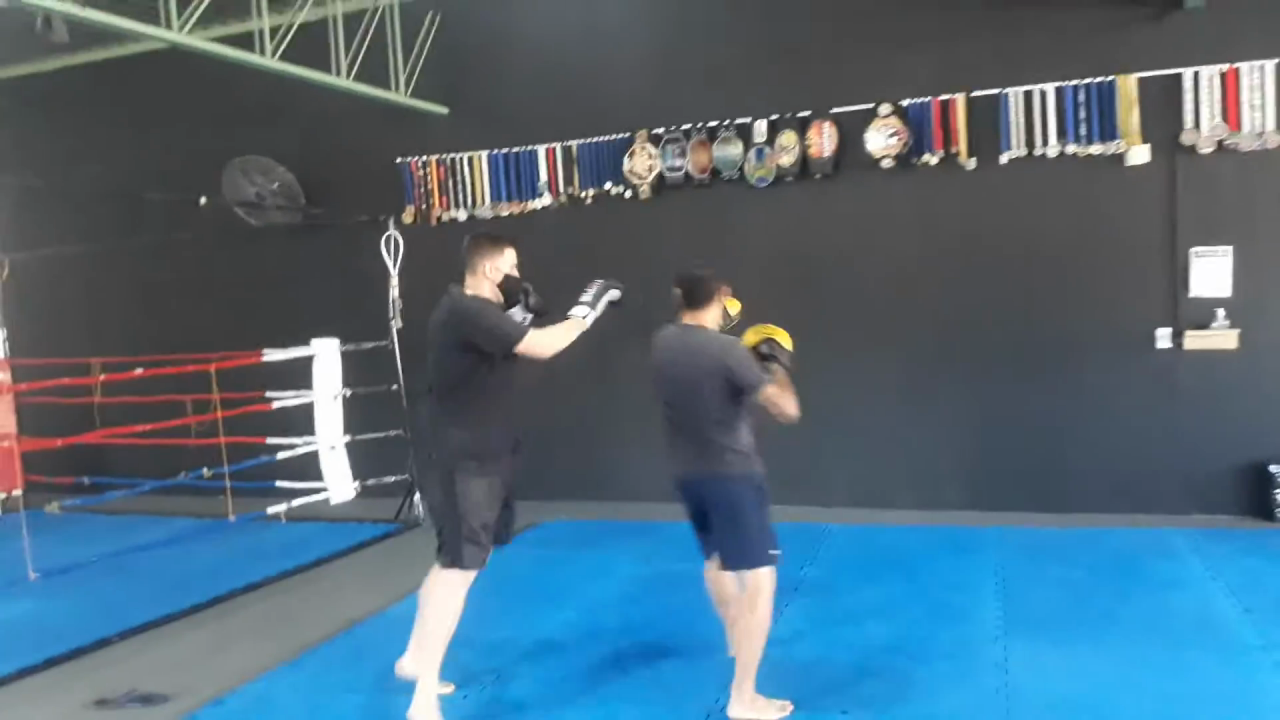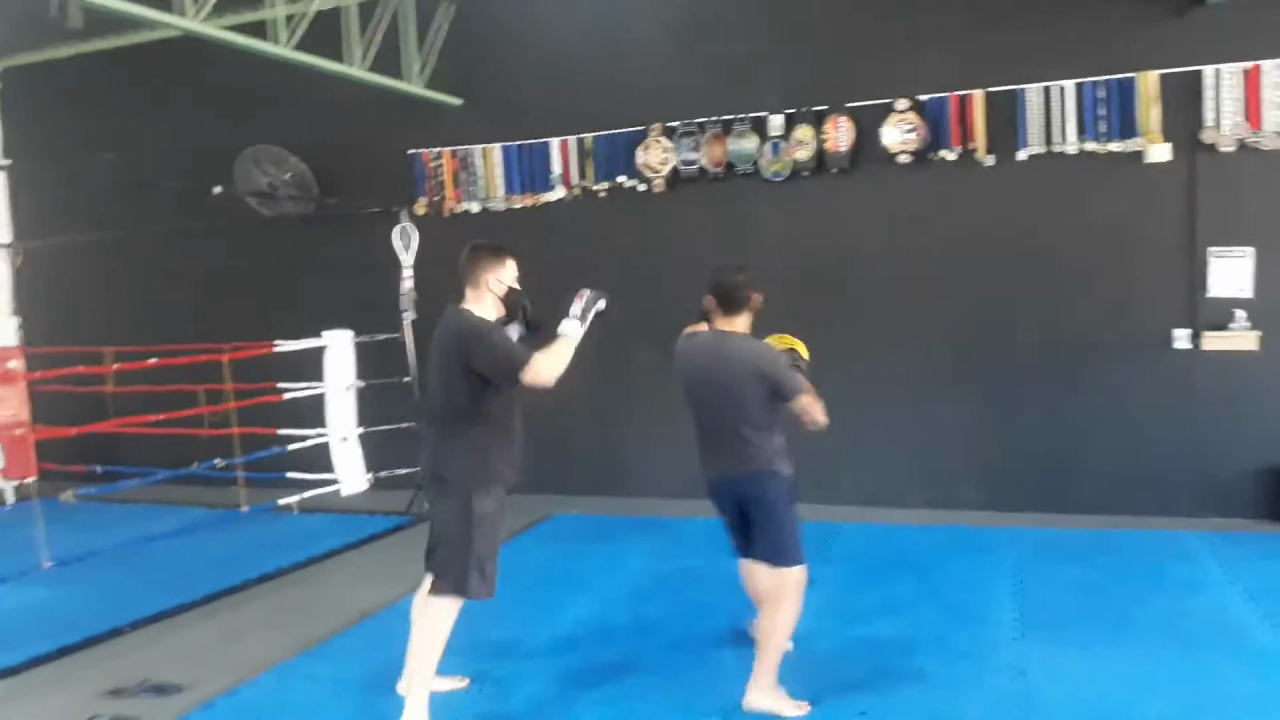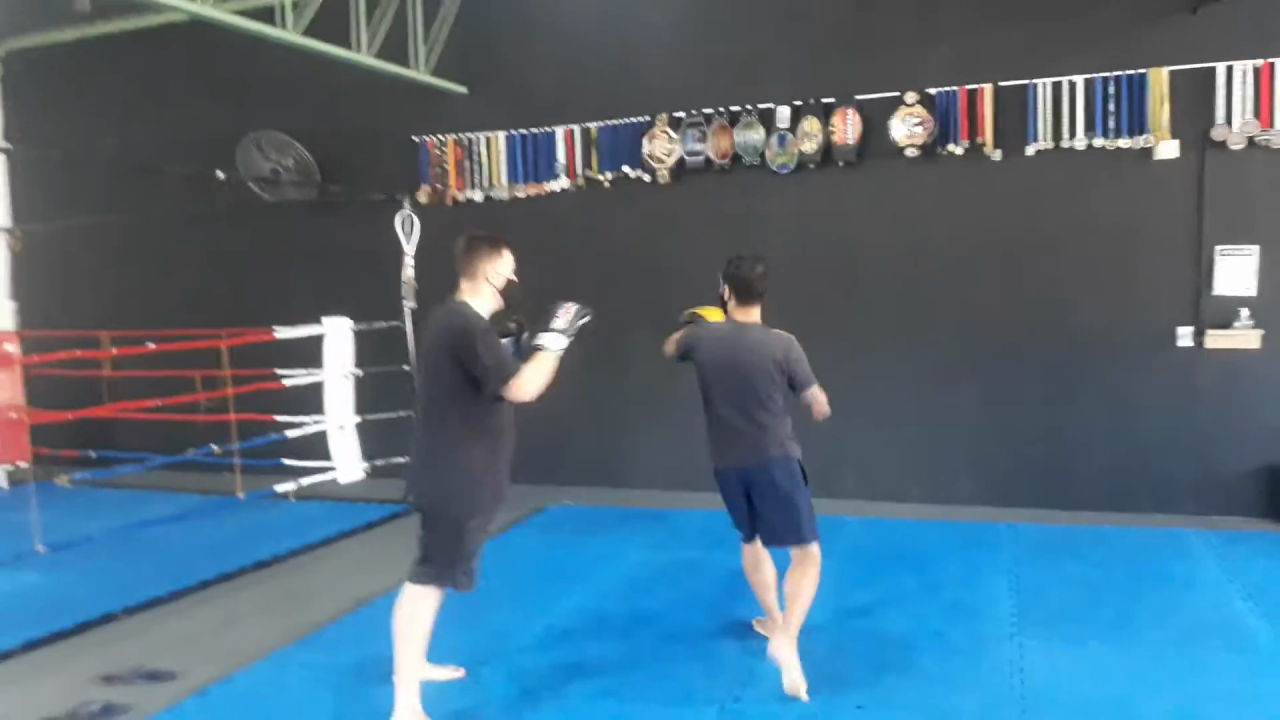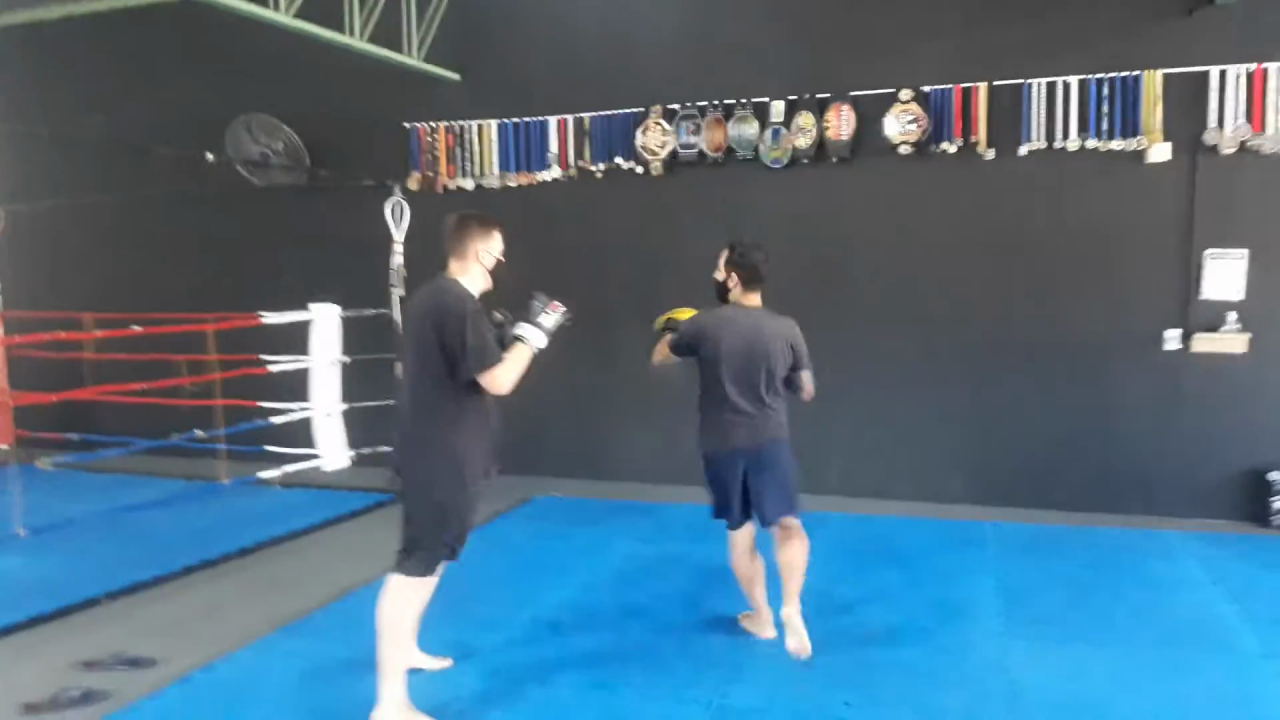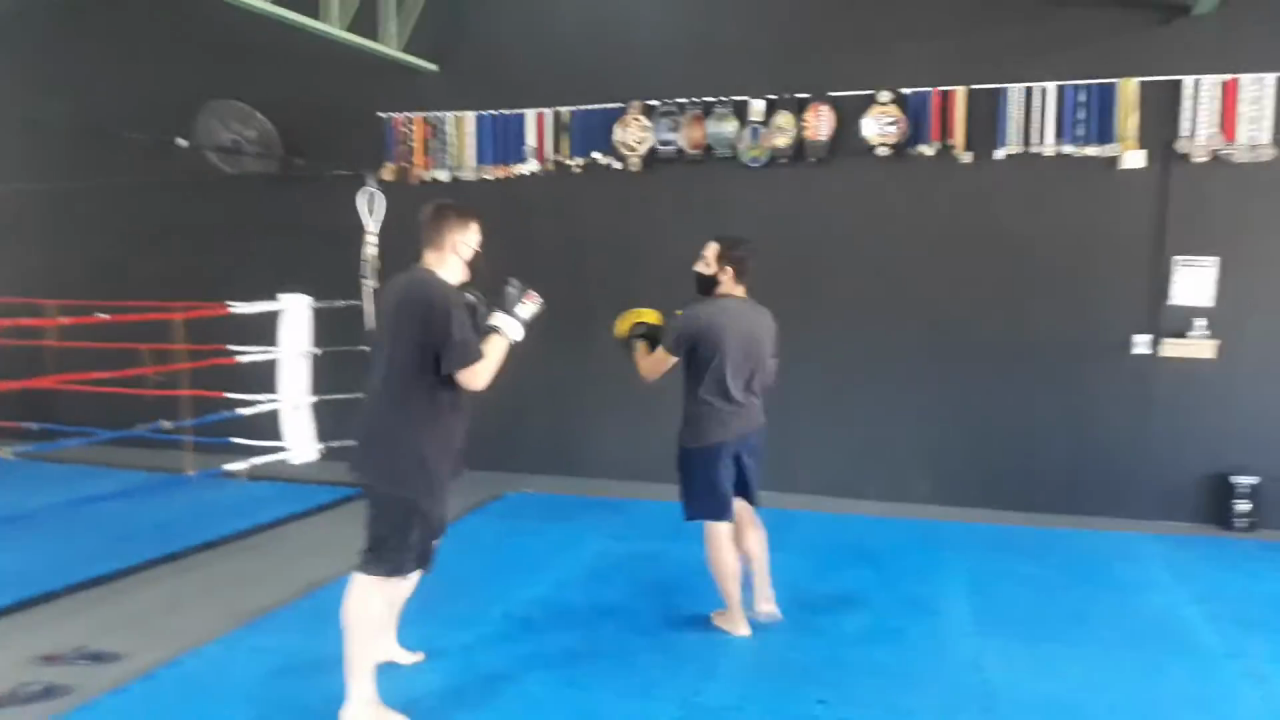
dt=0.1s
person 1, frame 1
left shoulder: (477, 311)
right shoulder: (464, 313)
left elbow: (507, 348)
right elbow: (539, 347)
left wrist: (520, 313)
right wrist: (586, 310)
left hip: (482, 451)
right hip: (460, 456)
left knee: (464, 559)
right knee: (460, 562)
left ankle: (418, 659)
right ankle: (421, 677)
person 1, frame 2
left shoulder: (465, 327)
right shoulder: (472, 333)
left elbow: (501, 370)
right elbow: (541, 374)
left wrist: (512, 330)
right wrist: (576, 321)
left hip: (472, 474)
right hip: (467, 479)
left knee: (447, 578)
right knee: (452, 586)
left ankle: (416, 673)
person 1, frame 3
left shoulder: (453, 318)
right shoulder: (467, 327)
right elbow: (522, 388)
left wrist: (500, 350)
right wrist: (556, 334)
left hip: (458, 471)
right hip: (457, 477)
left knee: (435, 570)
right knee: (432, 578)
left ankle: (412, 661)
person 1, frame 4
left shoulder: (431, 296)
right shoulder: (459, 305)
right elbow: (497, 381)
left wrist: (487, 336)
right wrist: (533, 330)
left hip: (433, 450)
right hip: (444, 457)
left knee: (431, 557)
right knee: (416, 568)
left ankle: (404, 647)
person 1, frame 5
left shoulder: (403, 287)
right shoulder: (440, 297)
right elbow: (475, 376)
left wrist: (470, 322)
right wrist: (508, 320)
left hip: (397, 444)
right hip: (409, 453)
left knee: (415, 549)
right knee: (382, 567)
left ankle: (381, 639)
person 2, frame 1
left shoulder: (663, 341)
right shoulder: (729, 350)
right elbow: (788, 410)
left wrist: (718, 319)
right wrist: (777, 364)
left hip: (689, 474)
right hip: (732, 473)
left knee: (718, 557)
right knee: (759, 579)
left ankle: (739, 638)
person 2, frame 2
left shoulder: (694, 345)
right shoulder: (766, 357)
right elbow: (817, 419)
left wrist: (705, 328)
right wrist: (799, 376)
left hip: (720, 476)
right hip: (765, 475)
left knee: (750, 555)
right knee: (789, 576)
left ankle: (773, 635)
person 2, frame 3
left shoulder: (702, 336)
right shoulder: (782, 345)
left elbow: (670, 348)
right elbow: (821, 409)
left hip: (728, 463)
right hip: (776, 460)
left knee: (752, 542)
right knee: (806, 555)
left ankle: (775, 622)
right ankle: (786, 640)
person 2, frame 4
left shoulder: (705, 323)
right shoulder: (788, 330)
left elbow: (659, 358)
right elbow: (806, 392)
left wrist: (670, 330)
left hip: (722, 445)
right hip: (771, 443)
left knee: (740, 532)
right knee: (789, 527)
left ankle: (762, 617)
right ankle: (791, 610)
person 2, frame 5
left shoulder: (697, 318)
right shoulder: (763, 319)
left elbow: (649, 371)
left wrist: (642, 338)
left hip: (704, 438)
right hip: (749, 431)
left knee: (718, 526)
right knee: (744, 513)
left ankle: (736, 615)
right ankle: (762, 594)
